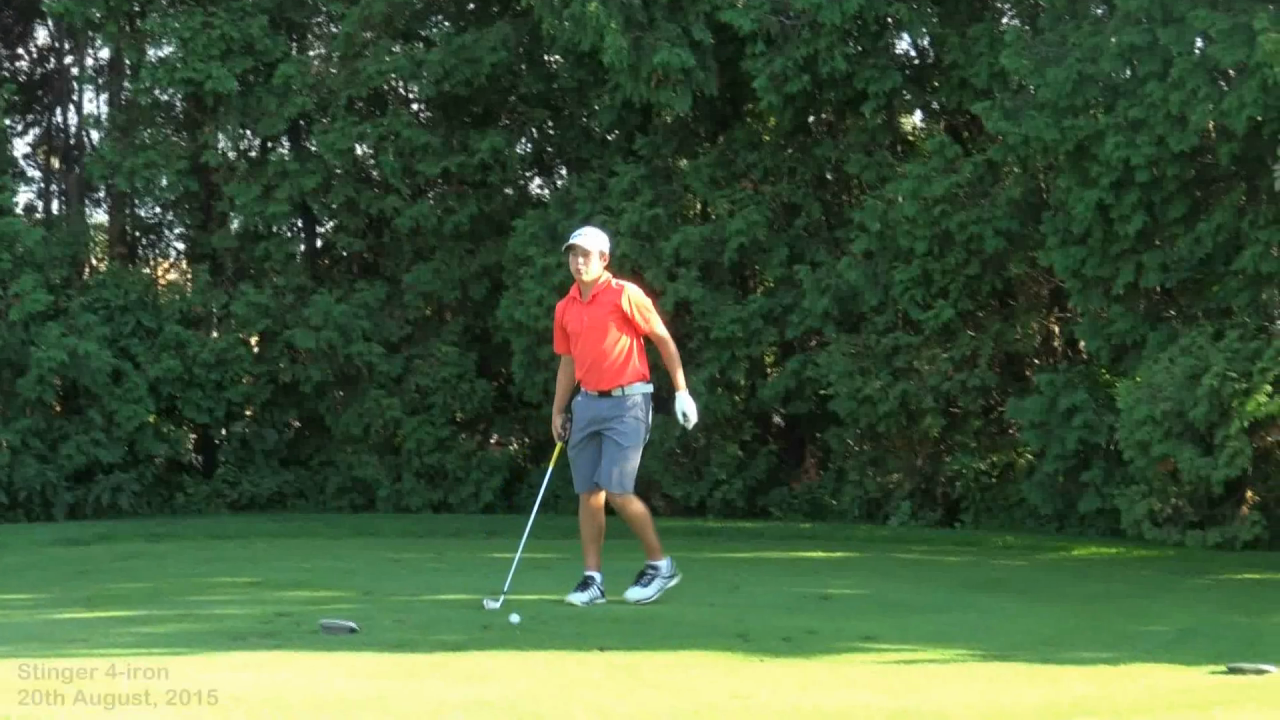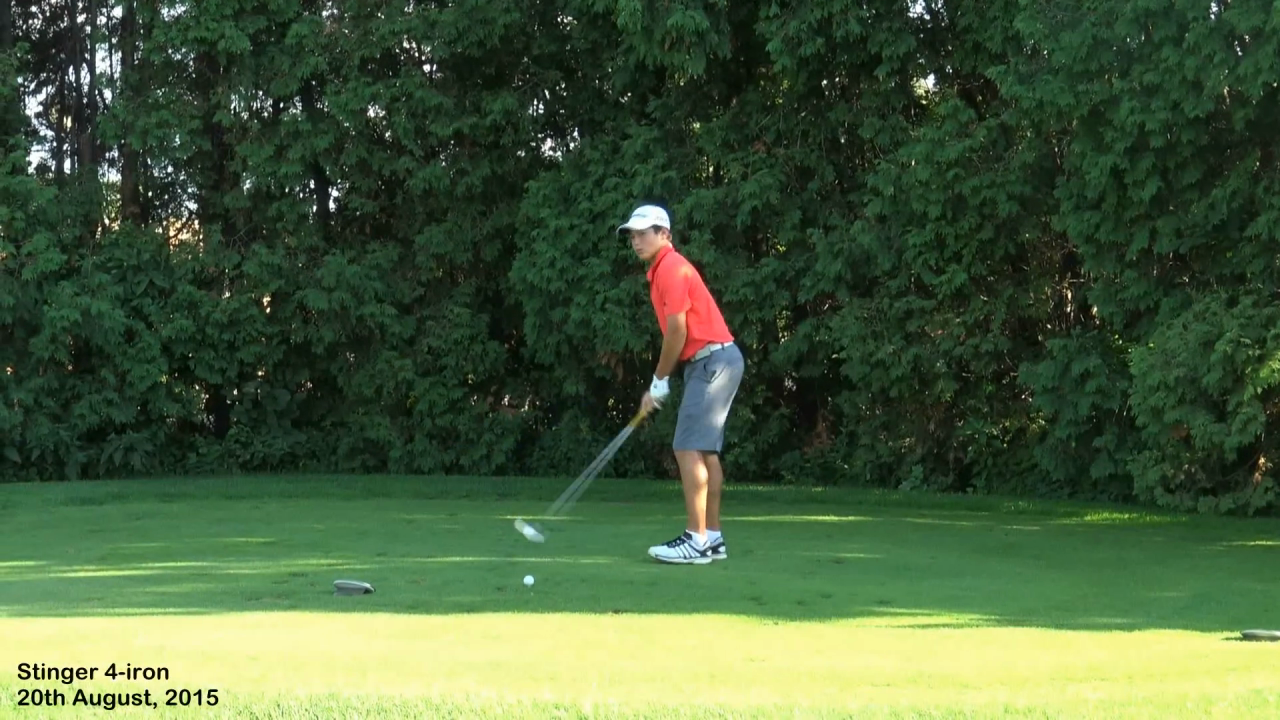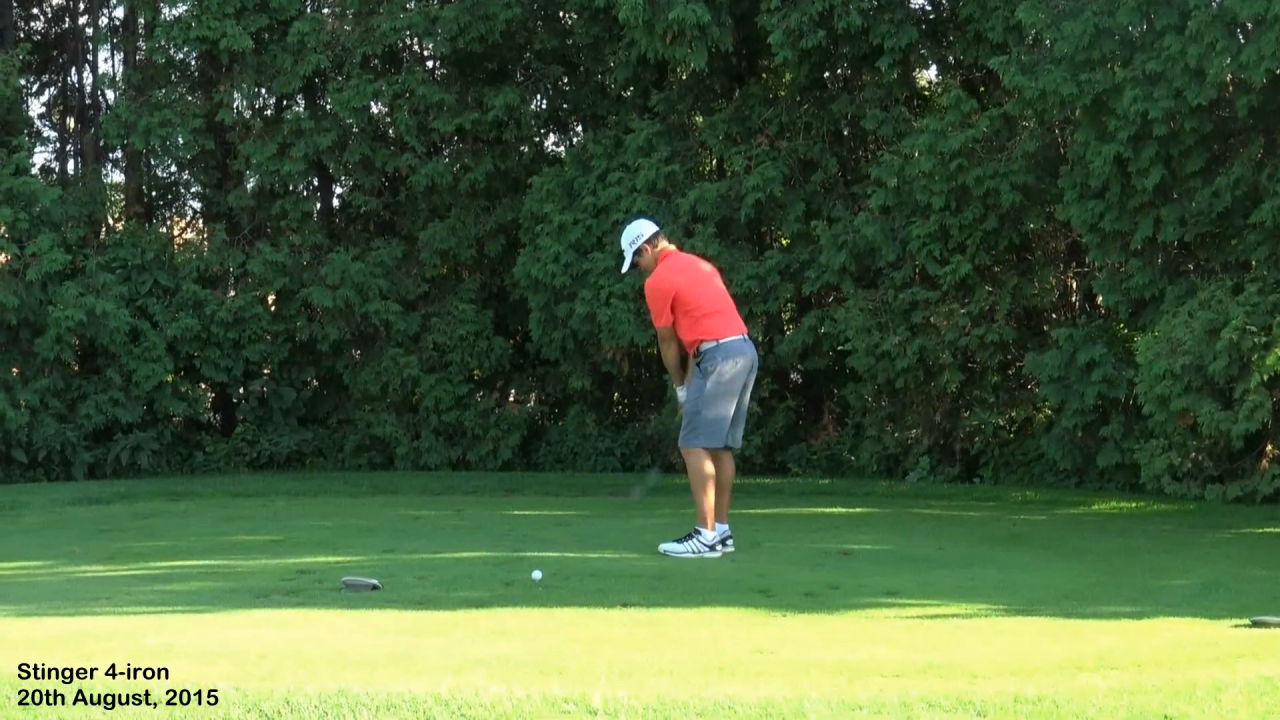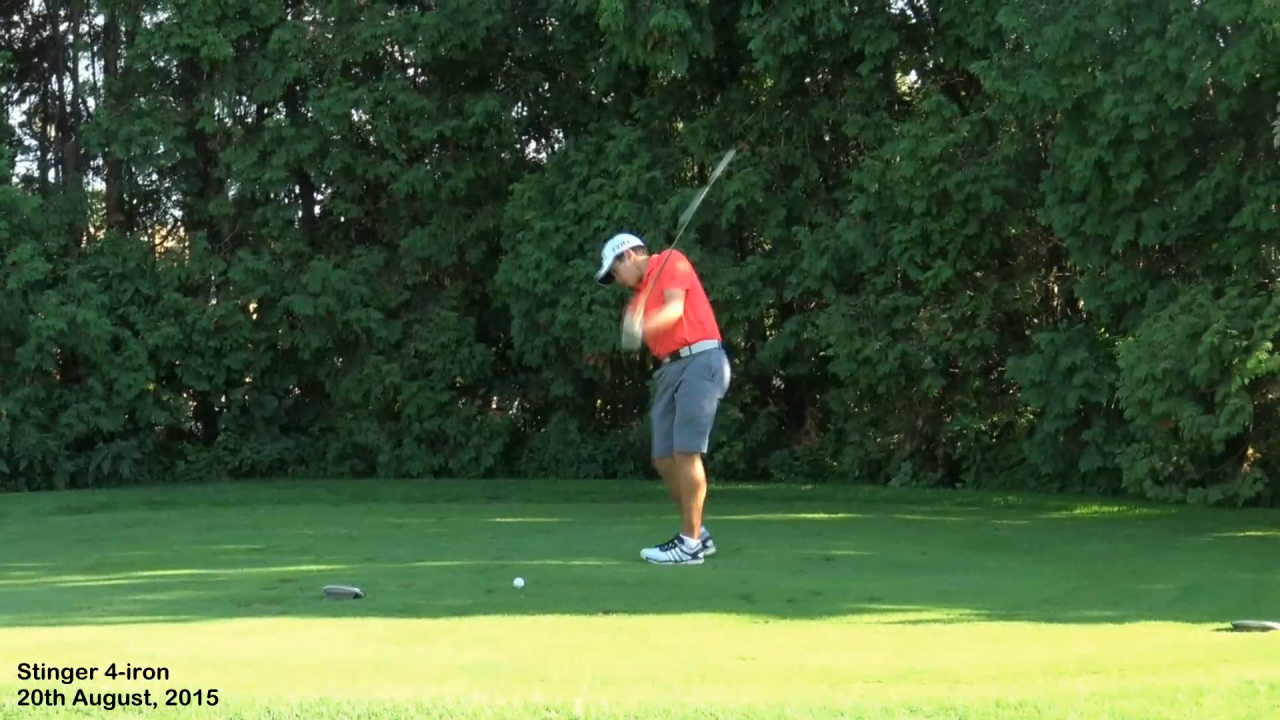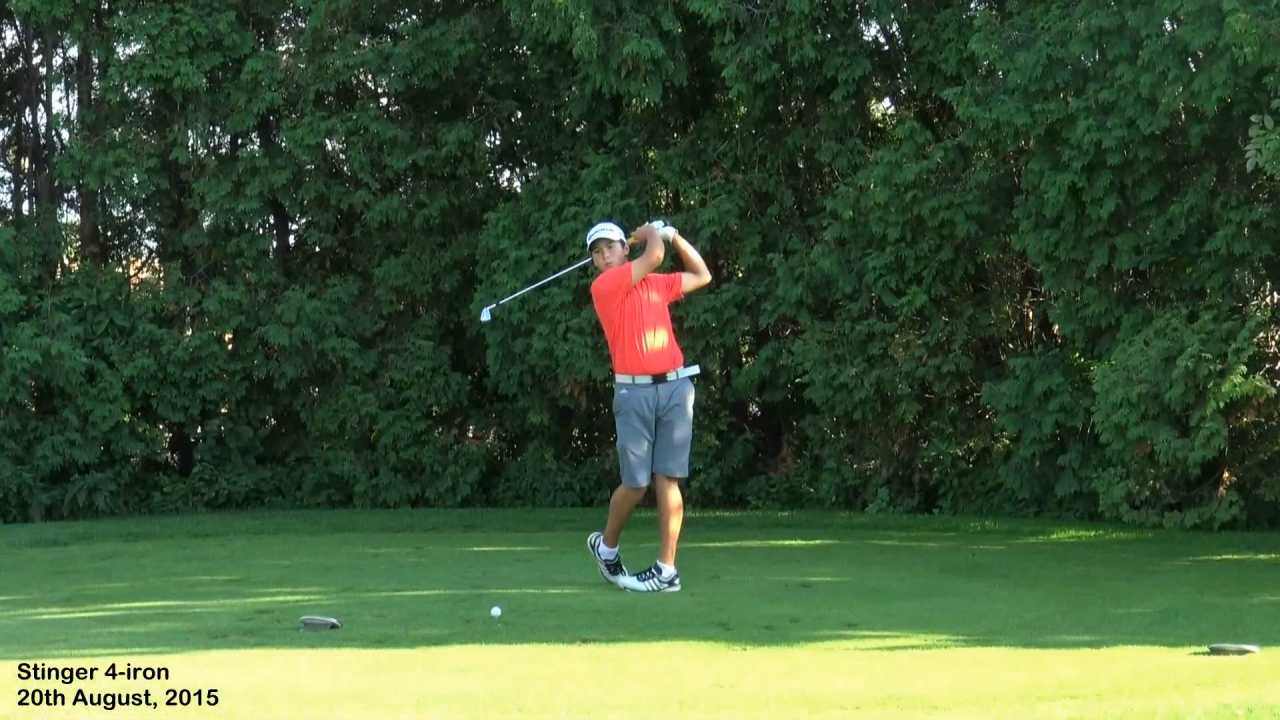
dt=1s
person 1, frame 1
left shoulder: (624, 294)
right shoulder: (565, 308)
left elbow: (663, 338)
left wrist: (681, 391)
right wrist: (558, 411)
left hip: (626, 403)
right hip: (587, 405)
left knee: (618, 492)
right knee: (588, 495)
left ankle: (659, 564)
right ankle: (592, 579)
person 1, frame 2
left shoulder: (670, 269)
right shoulder: (664, 271)
left elbow: (677, 332)
right elbow: (676, 334)
left wrist: (659, 380)
right wrist: (657, 386)
left hip: (713, 363)
right hip: (712, 363)
left knee: (688, 448)
right knee: (705, 451)
left ankle: (696, 540)
right ankle: (711, 536)
person 1, frame 3
left shoulder: (656, 282)
right shoulder: (697, 264)
left elbow: (668, 342)
left wrist: (680, 387)
right wrist: (688, 383)
left hip: (720, 356)
right hip: (744, 351)
left knee: (695, 445)
right knee: (721, 446)
left ankle: (705, 536)
right ankle: (720, 530)
person 1, frame 4
left shoulder: (668, 261)
right shoulder: (637, 294)
left elbow: (674, 307)
right elbow: (635, 318)
left wrist: (644, 325)
right wrist: (632, 322)
left hip: (703, 362)
right hip: (670, 368)
left knee: (685, 453)
right knee: (664, 456)
left ankle: (690, 542)
right ankle: (697, 533)
person 1, frame 5
left shoulder: (657, 283)
right shoulder: (603, 286)
left elbow: (702, 276)
right elbow: (654, 256)
left wrist: (673, 234)
right wrist: (653, 234)
left hip: (675, 386)
right hip: (634, 391)
left knee: (667, 478)
right knee: (636, 482)
left ankle: (667, 569)
right ankle: (606, 546)
